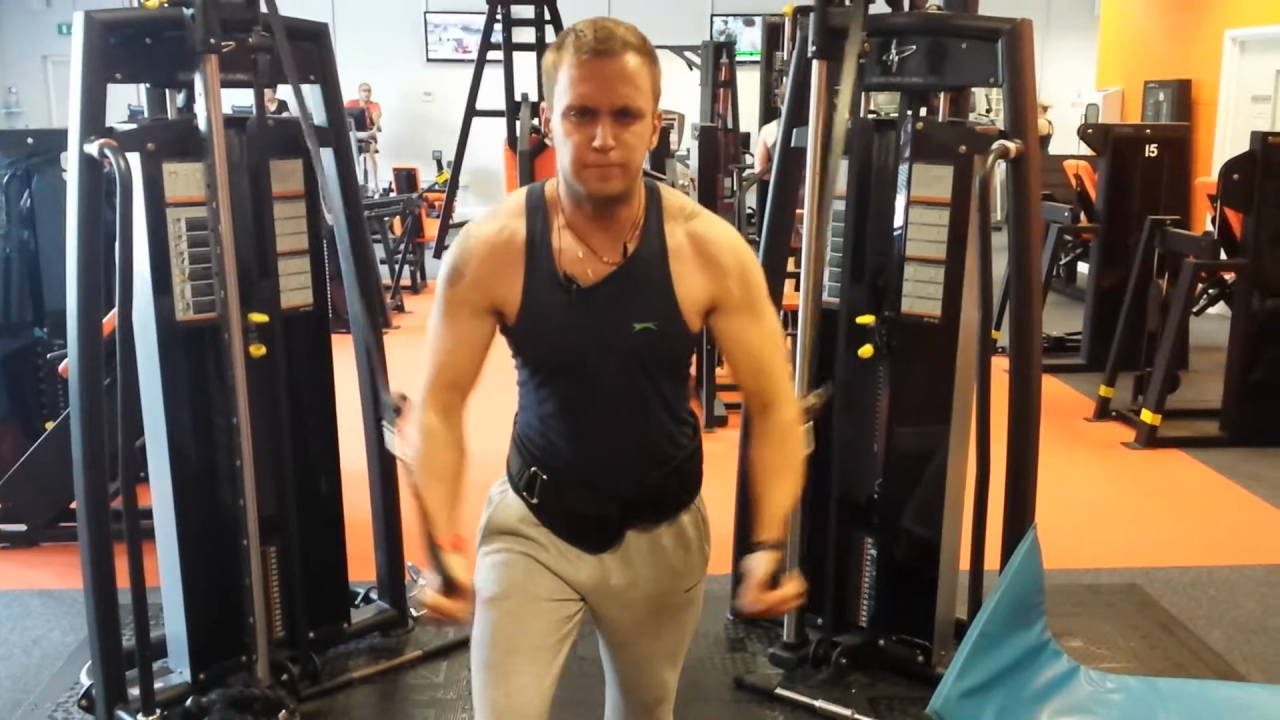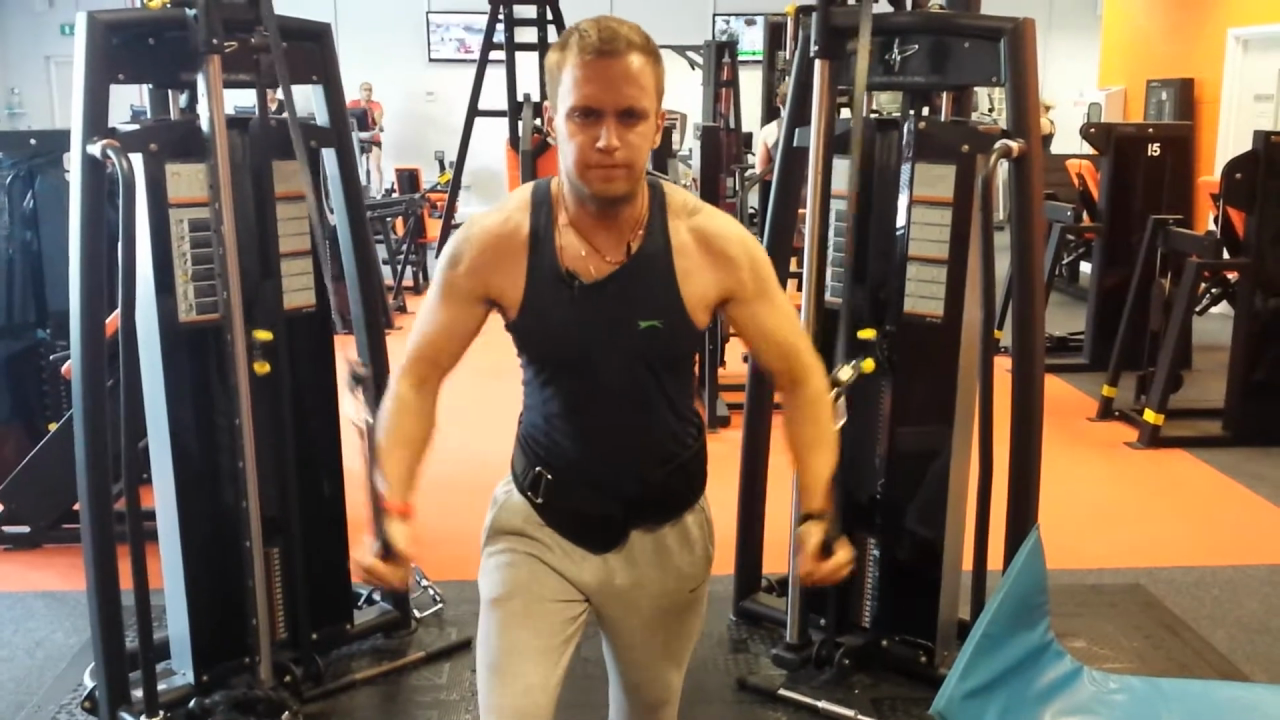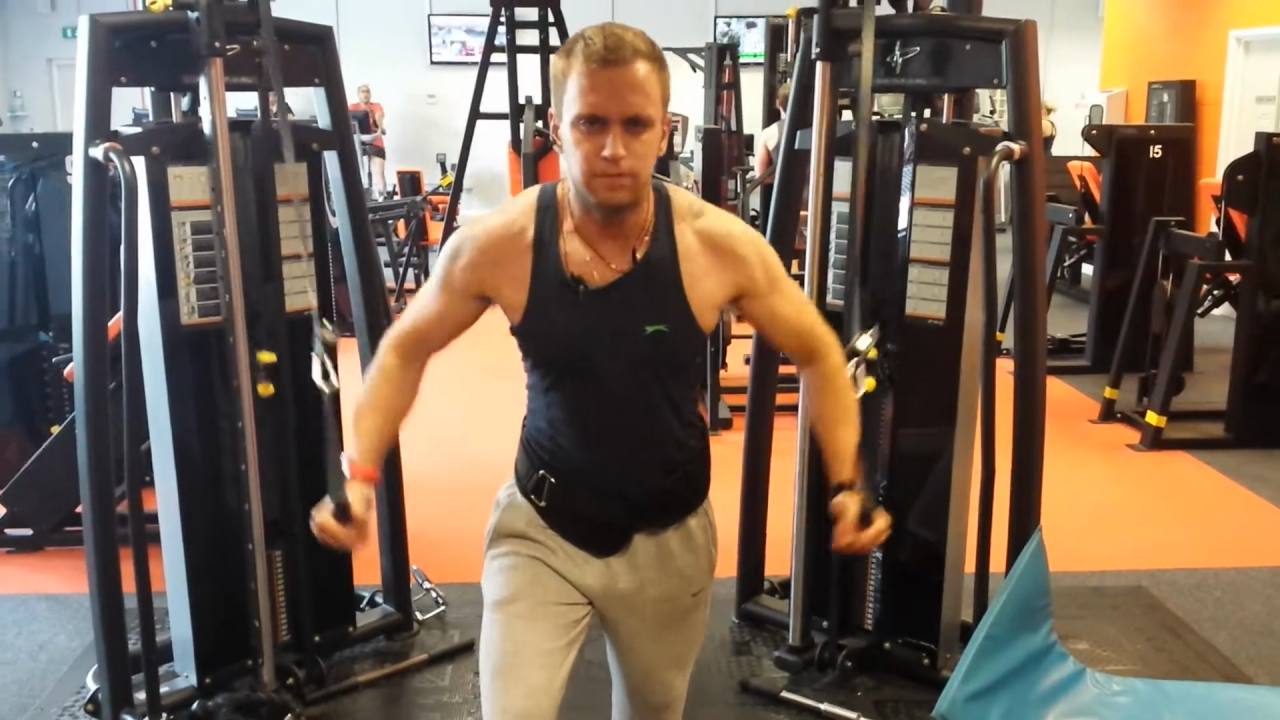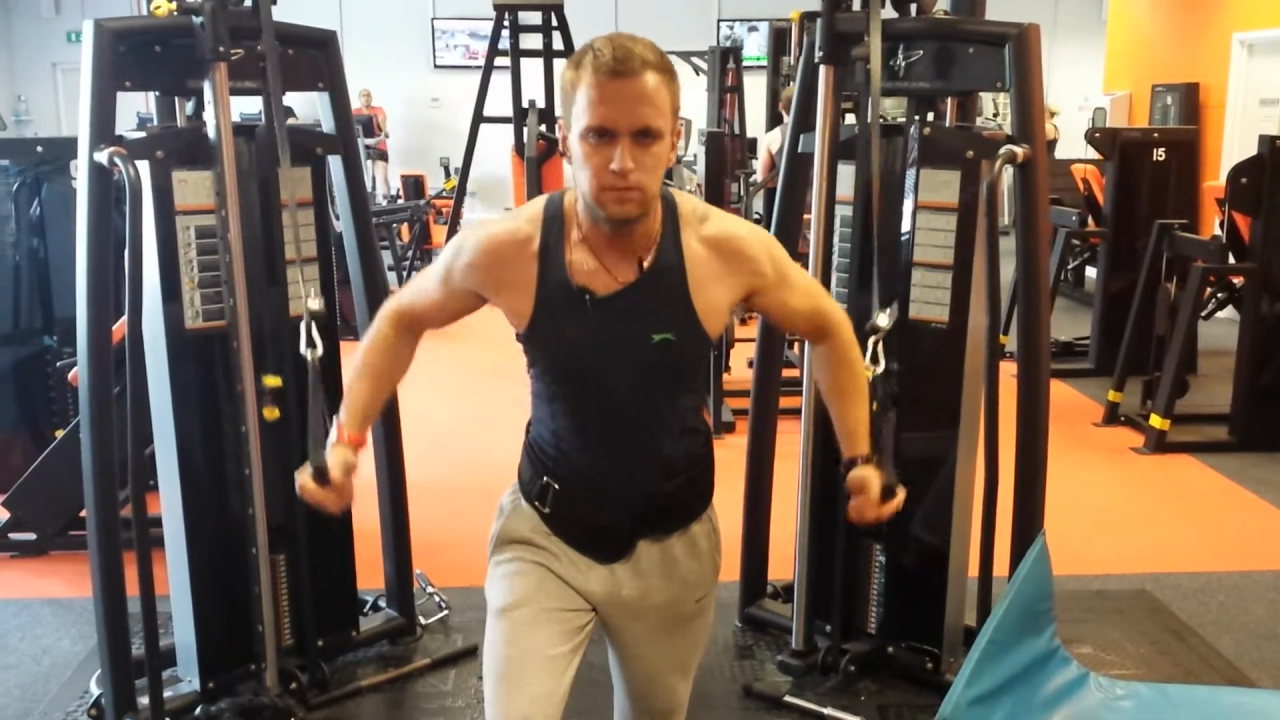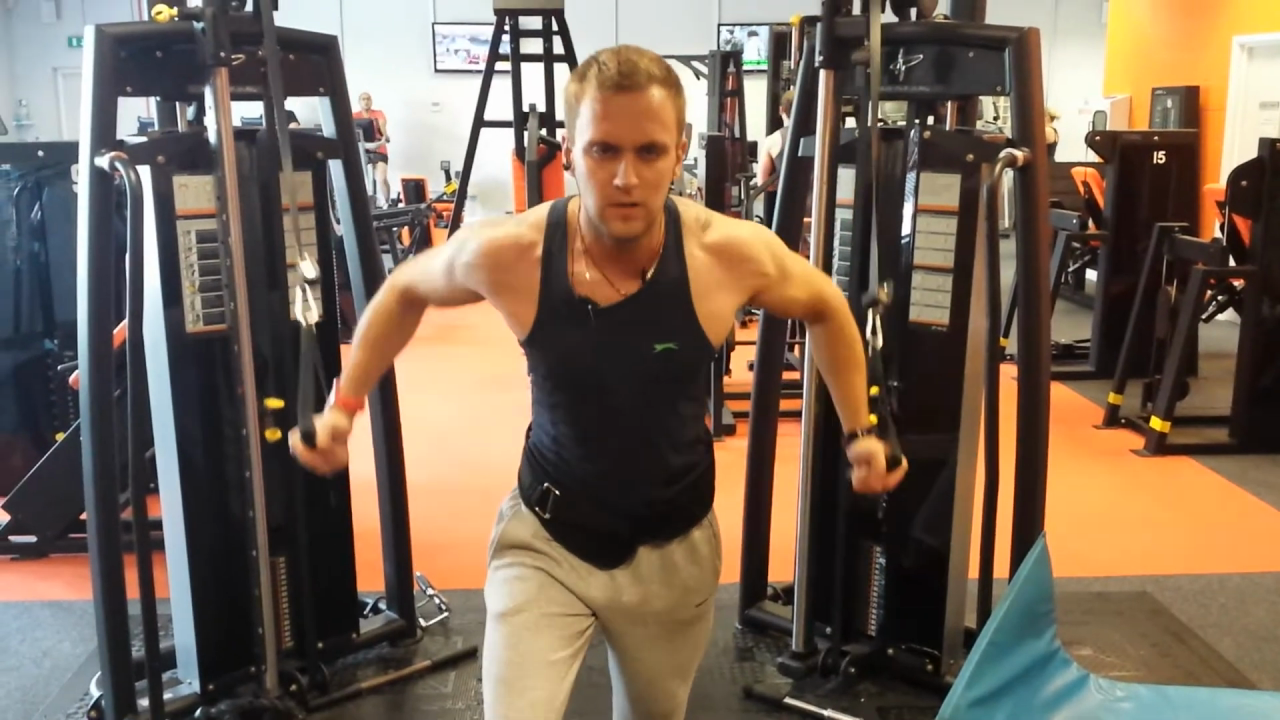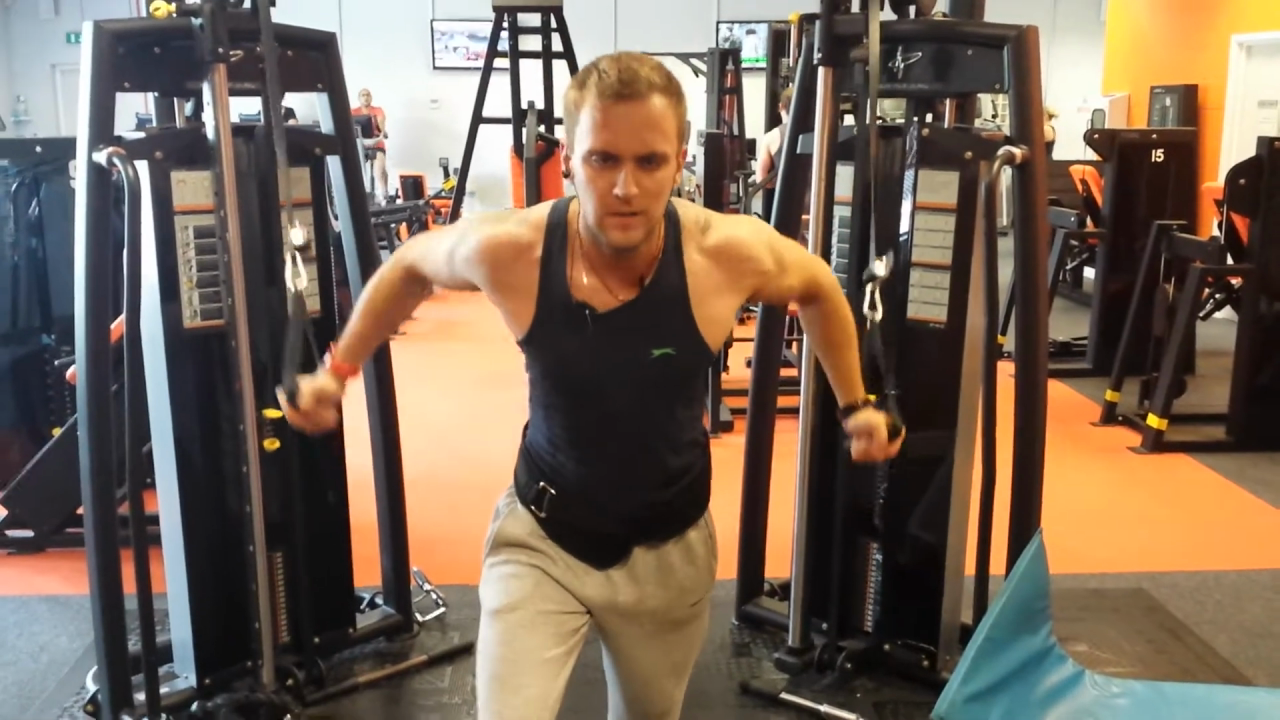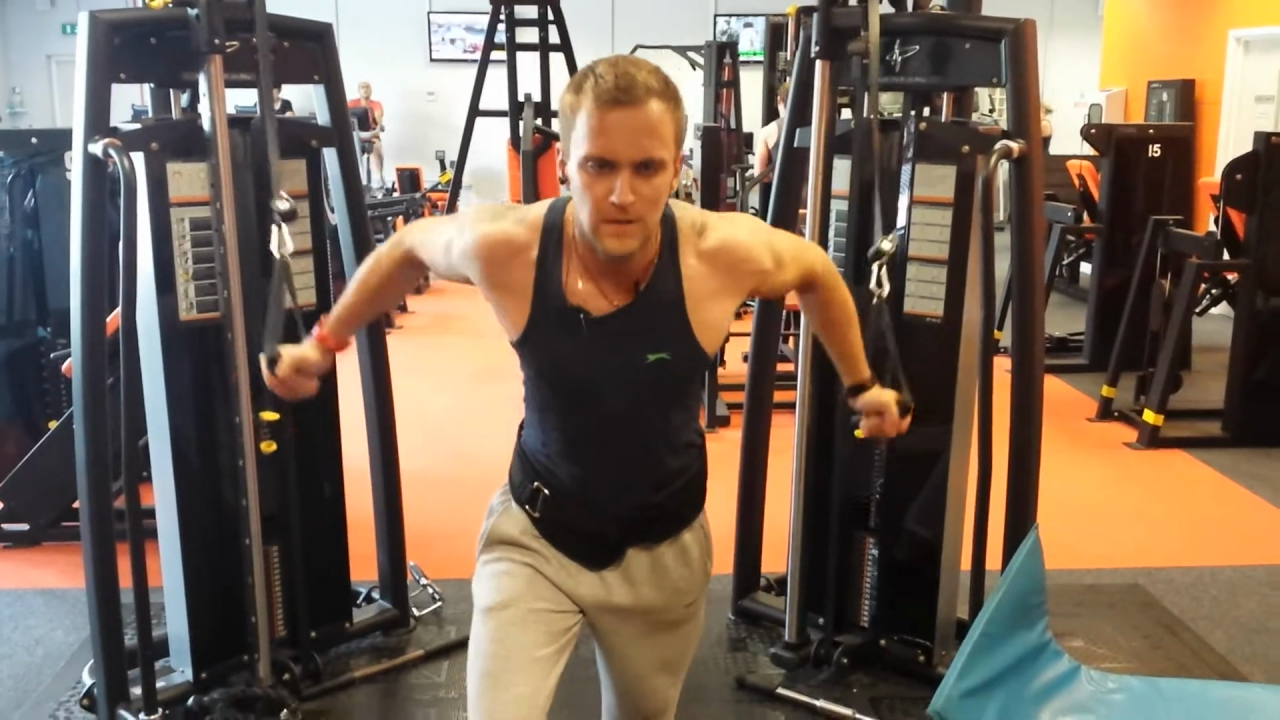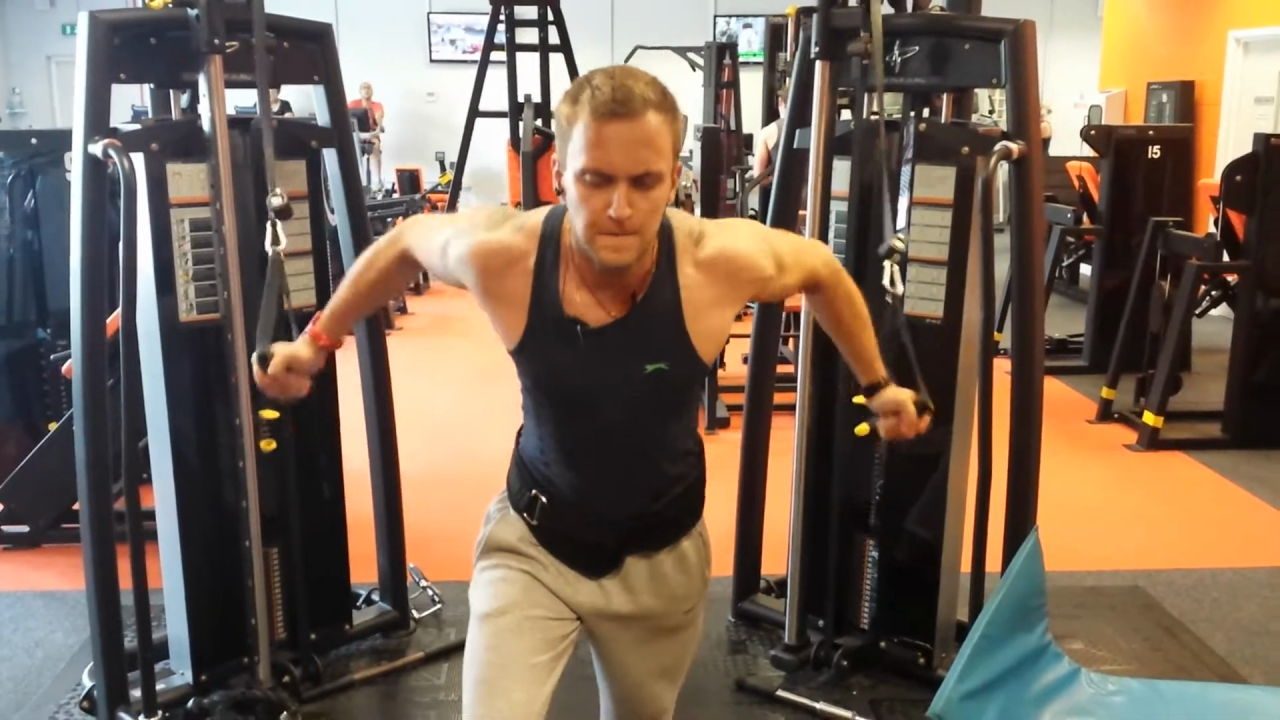
dt=0.1s
person 1, frame 1
left shoulder: (709, 248)
right shoulder: (489, 249)
left elbow: (774, 405)
right elbow: (439, 404)
left wrist: (770, 544)
right wrist: (448, 547)
left hip: (661, 528)
right hip: (535, 522)
person 1, frame 2
left shoulder: (713, 242)
right shoulder: (493, 243)
left elbow: (801, 379)
right elbow: (418, 376)
left wrist: (815, 515)
right wrist: (394, 511)
left hip: (664, 528)
right hip: (538, 523)
person 1, frame 3
left shoulder: (719, 245)
right shoulder: (496, 245)
left elbow: (818, 354)
right elbow: (406, 347)
left wrist: (845, 483)
right wrist: (361, 475)
left hip: (669, 532)
right hip: (541, 526)
person 1, frame 4
left shoulder: (728, 248)
right shoulder: (505, 248)
left elbow: (826, 329)
right elbow: (405, 317)
left wrist: (857, 456)
right wrist: (349, 437)
left hip: (672, 539)
right hip: (545, 532)
person 1, frame 5
left shoulder: (731, 253)
right shoulder: (507, 252)
left elbow: (825, 309)
right elbow: (407, 289)
left wrist: (858, 431)
right wrist: (344, 404)
left hip: (673, 545)
right hip: (545, 537)
person 1, frame 6
left shoulder: (730, 252)
right shoulder: (506, 248)
left elbow: (818, 287)
right elbow: (410, 265)
left wrist: (855, 406)
right wrist: (337, 373)
left hip: (669, 544)
right hip: (541, 536)
person 1, frame 7
left shoulder: (728, 253)
right shoulder: (502, 247)
left elbow: (815, 271)
right elbow: (409, 246)
left wrist: (861, 384)
right wrist: (324, 344)
left hip: (664, 545)
right hip: (536, 535)
person 1, frame 8
left shoulder: (724, 260)
right shoulder: (500, 252)
left elbow: (820, 268)
right elbow: (407, 241)
left wrist: (877, 385)
right wrist: (316, 343)
left hip: (661, 552)
right hip: (532, 542)
